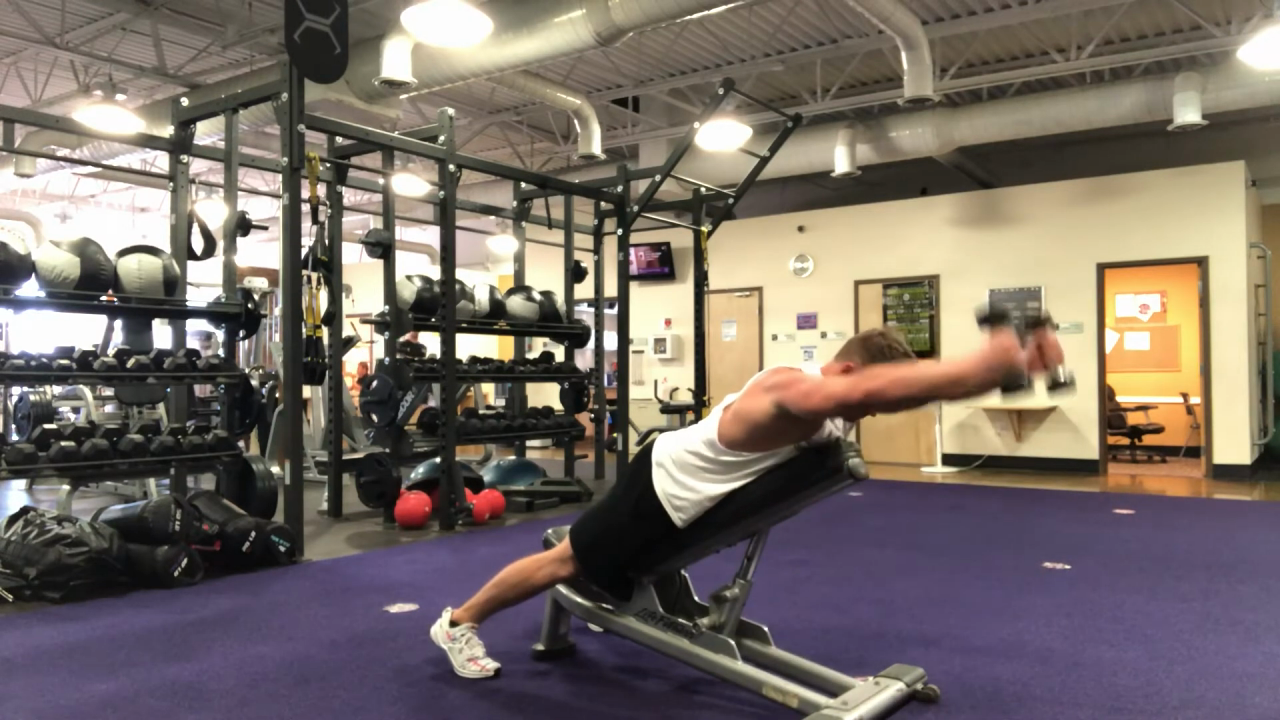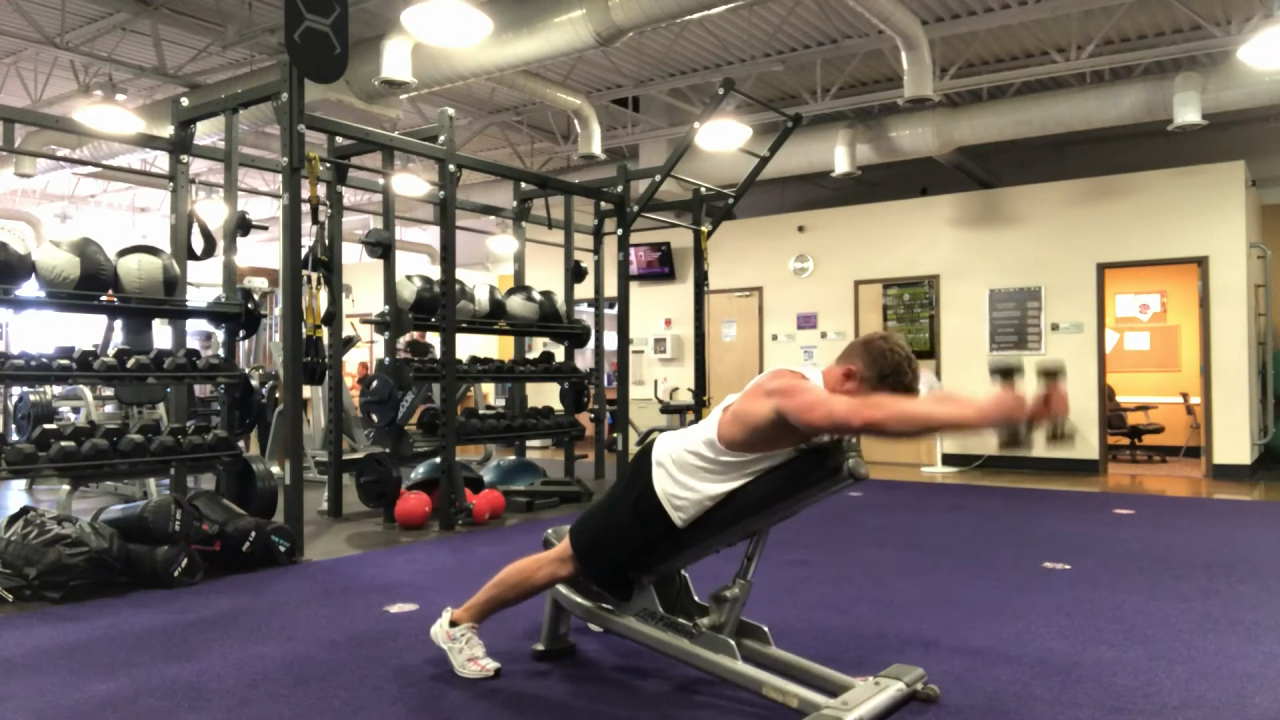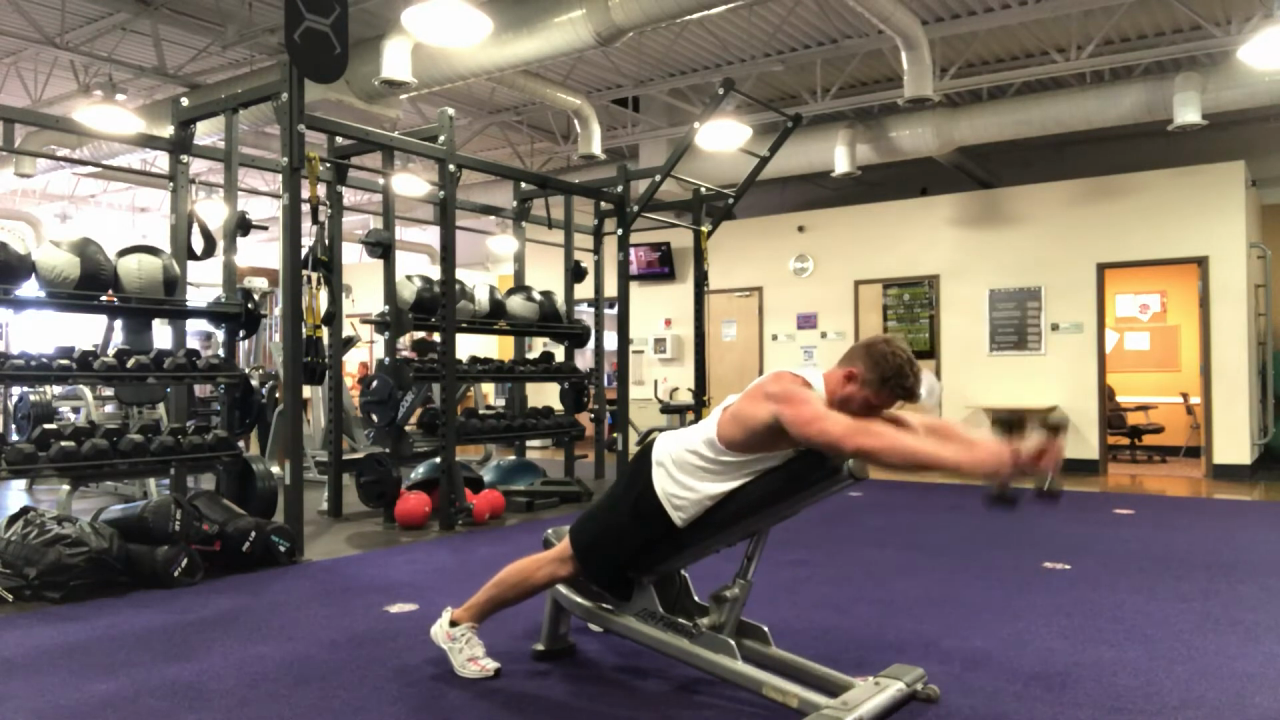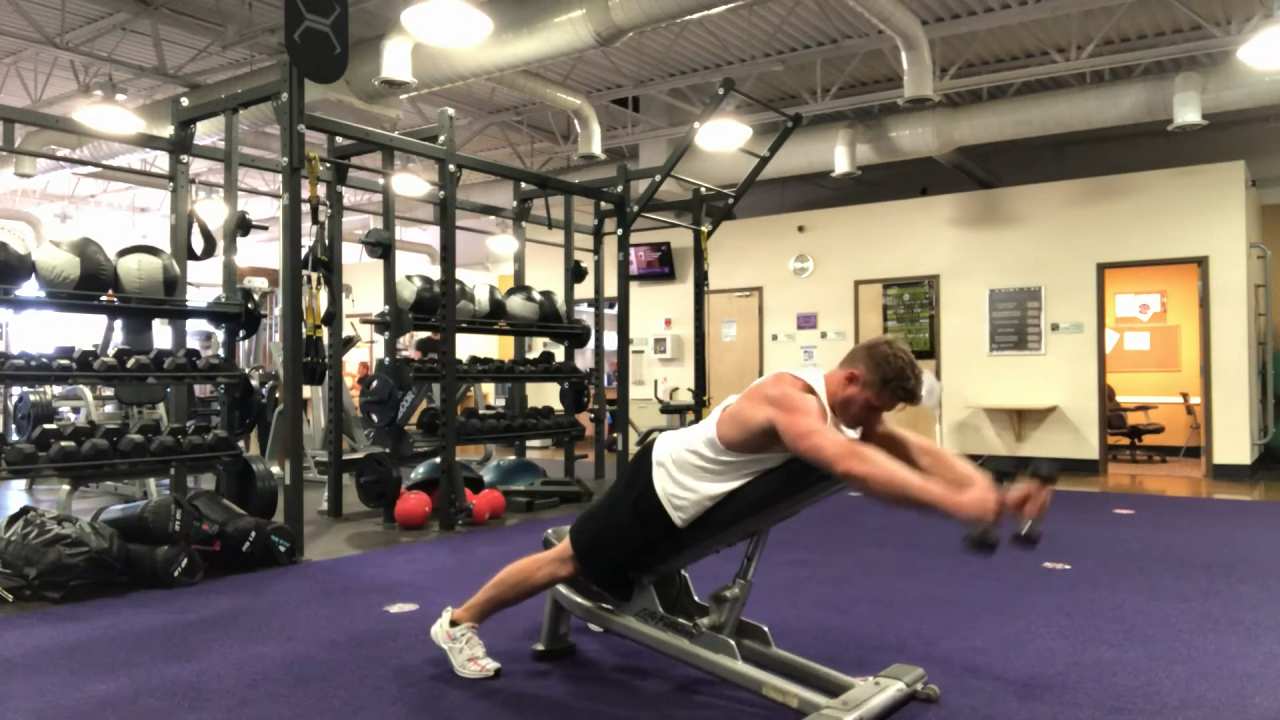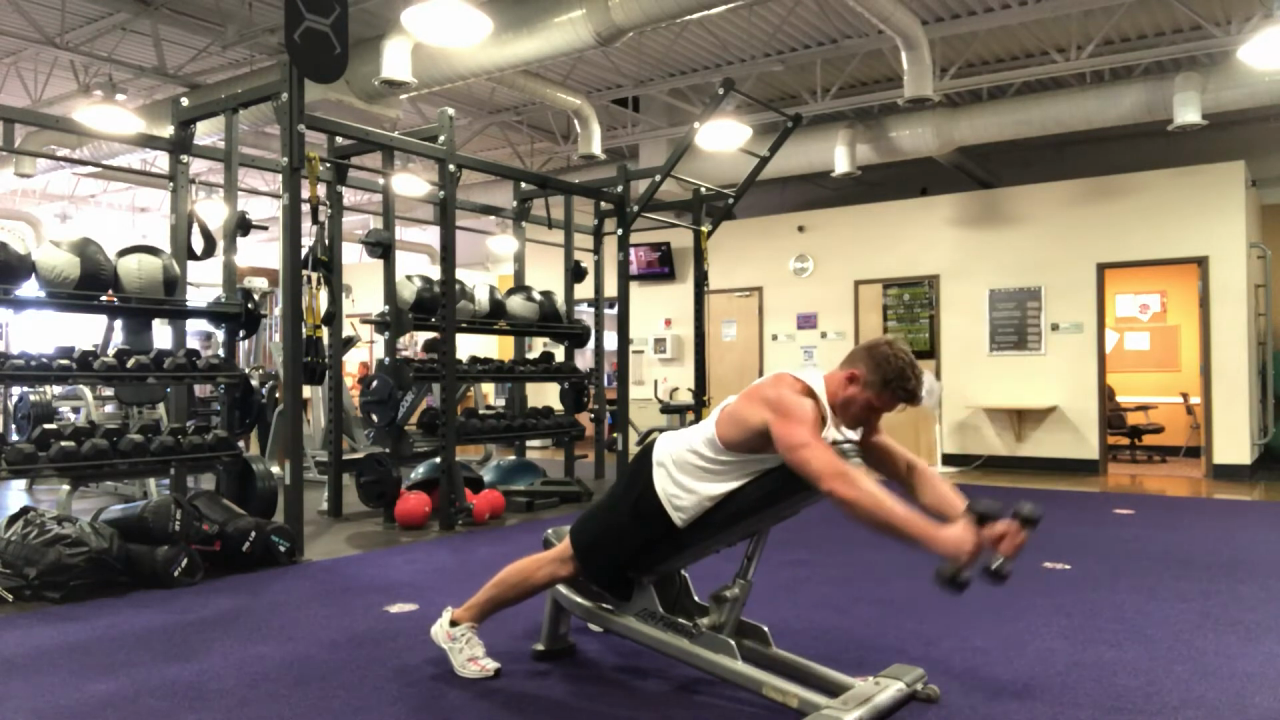
dt=0.1s
person 1, frame 1
left shoulder: (835, 398)
right shoulder: (793, 390)
left elbow: (915, 392)
right elbow: (875, 392)
left wrist: (1020, 363)
right wrist: (986, 360)
left hip: (693, 501)
right hip: (661, 489)
left knee: (608, 561)
right knee: (569, 560)
right ankle: (459, 623)
person 1, frame 2
left shoulder: (837, 401)
right shoulder: (792, 394)
left elbow: (921, 406)
right elbow: (875, 416)
left wrist: (1025, 407)
right wrist: (991, 411)
left hip: (696, 501)
right hip: (662, 488)
left knee: (607, 560)
right knee: (570, 560)
right ankle: (459, 623)
person 1, frame 3
left shoulder: (846, 399)
right shoulder: (792, 397)
left elbow: (923, 431)
right elbow: (863, 445)
left wrist: (1014, 455)
right wrist: (981, 462)
left hip: (695, 500)
right hip: (662, 486)
left knee: (616, 562)
right knee: (568, 559)
right ankle: (459, 624)
person 1, frame 4
left shoulder: (843, 406)
right shoulder: (790, 401)
left elbow: (915, 449)
right elbow: (853, 466)
left wrist: (994, 489)
right wrist: (959, 502)
left hip: (695, 502)
right hip: (662, 487)
left knee: (608, 560)
right knee: (568, 559)
right ankle: (459, 623)
person 1, frame 5
left shoulder: (849, 408)
right shoulder: (790, 402)
left elbow: (909, 469)
right elbow: (838, 482)
left wrist: (974, 524)
right wrist: (935, 534)
left hip: (698, 500)
right hip: (663, 485)
left knee: (615, 563)
right knee: (570, 559)
right ankle: (459, 623)
